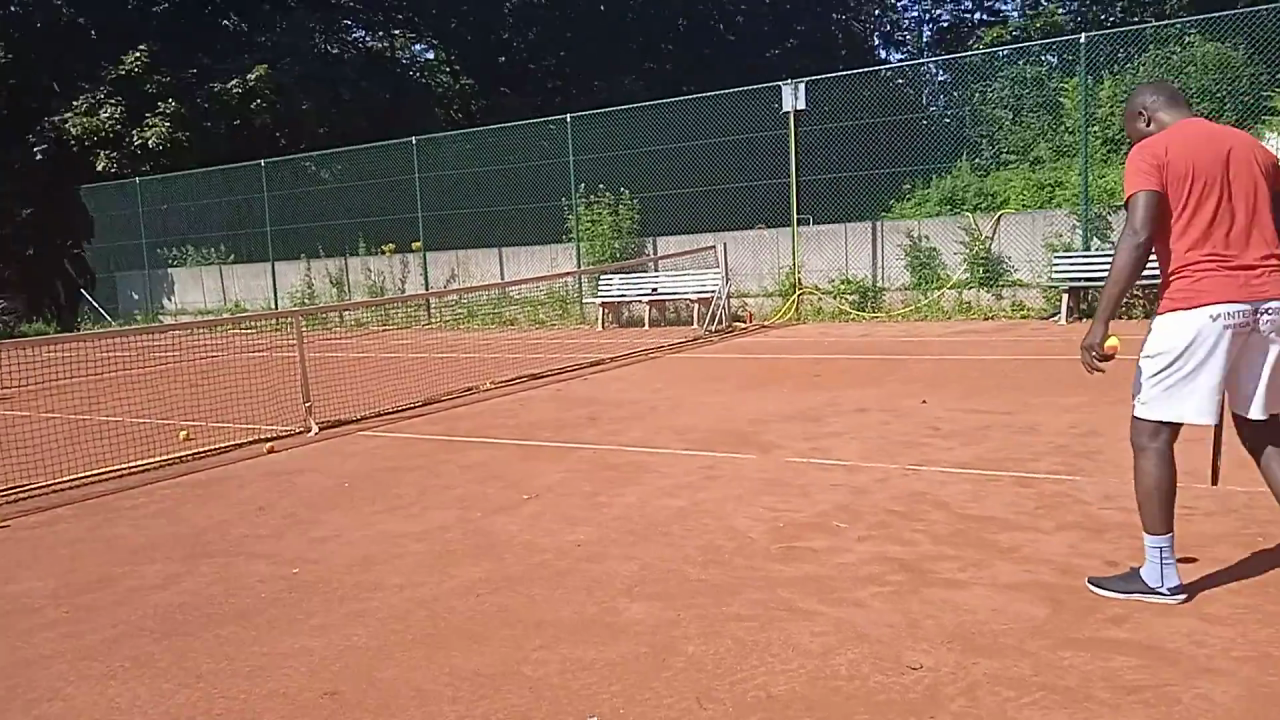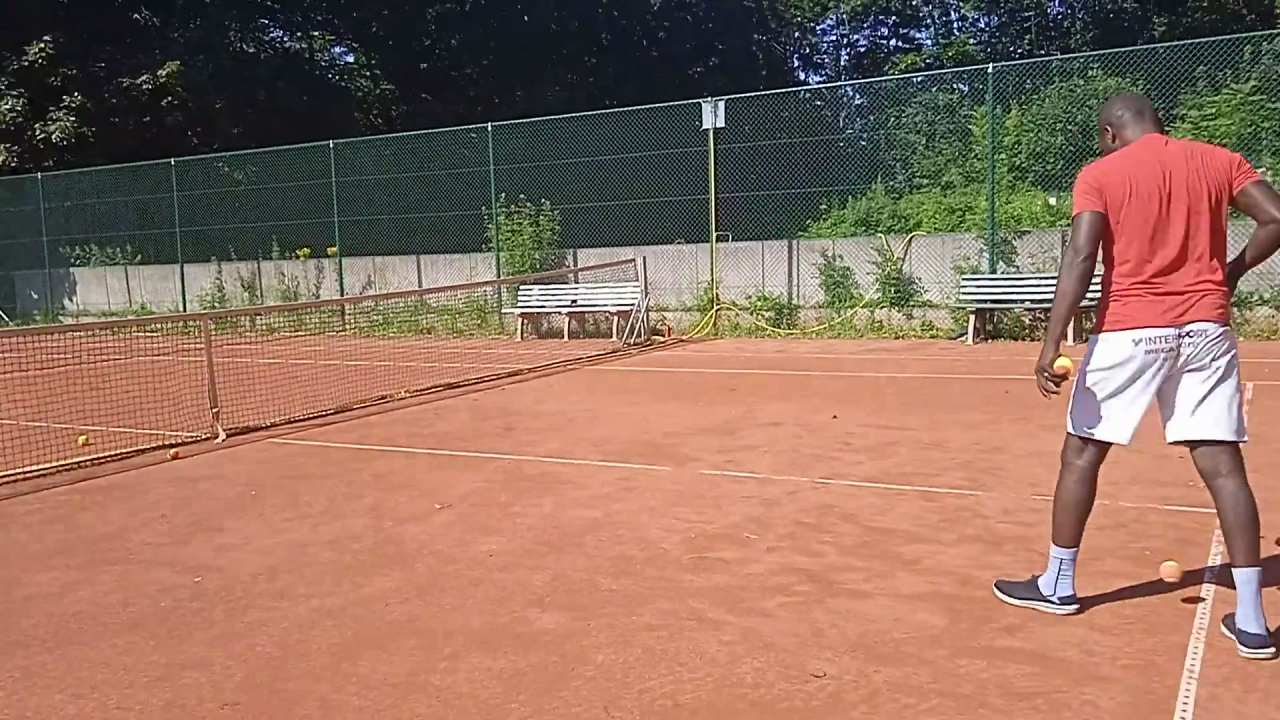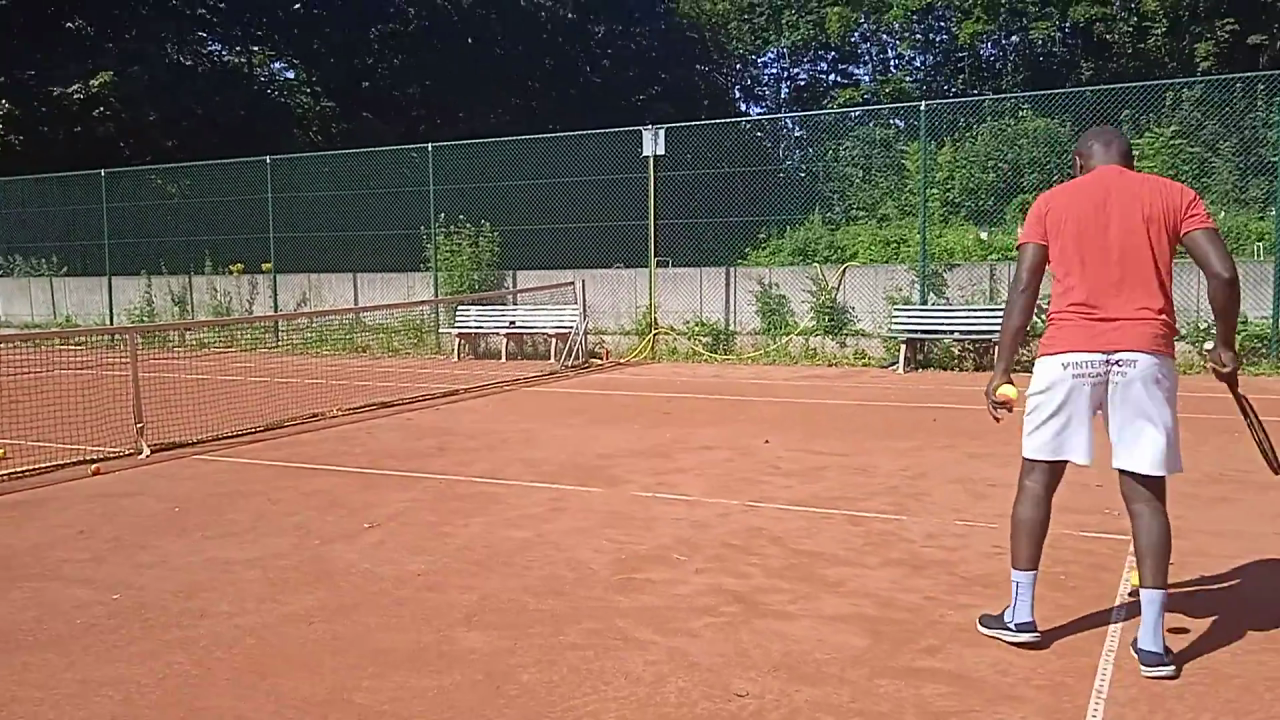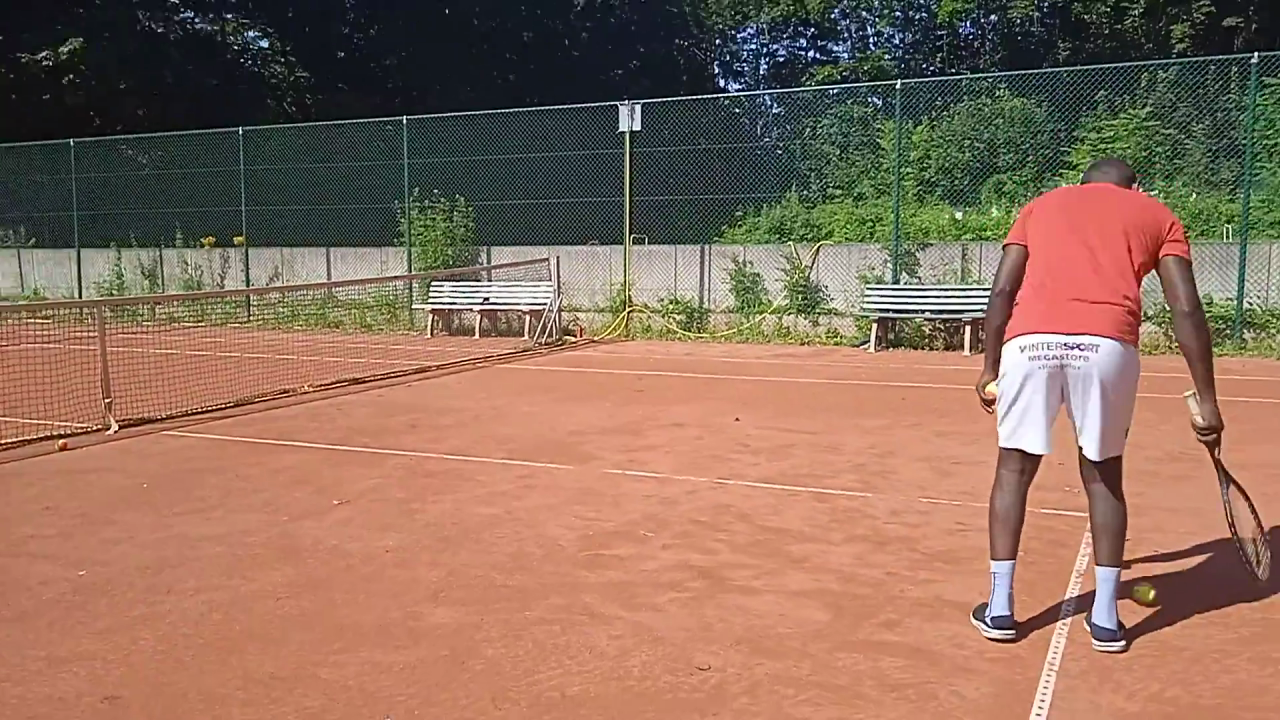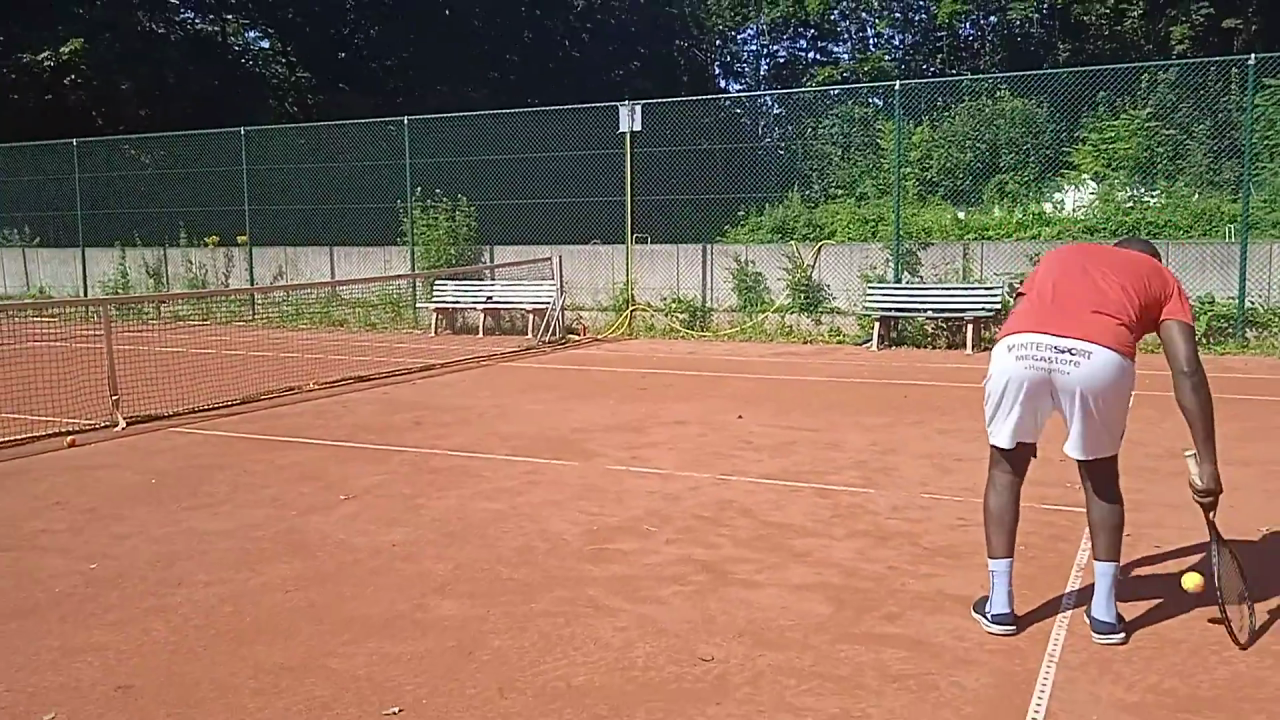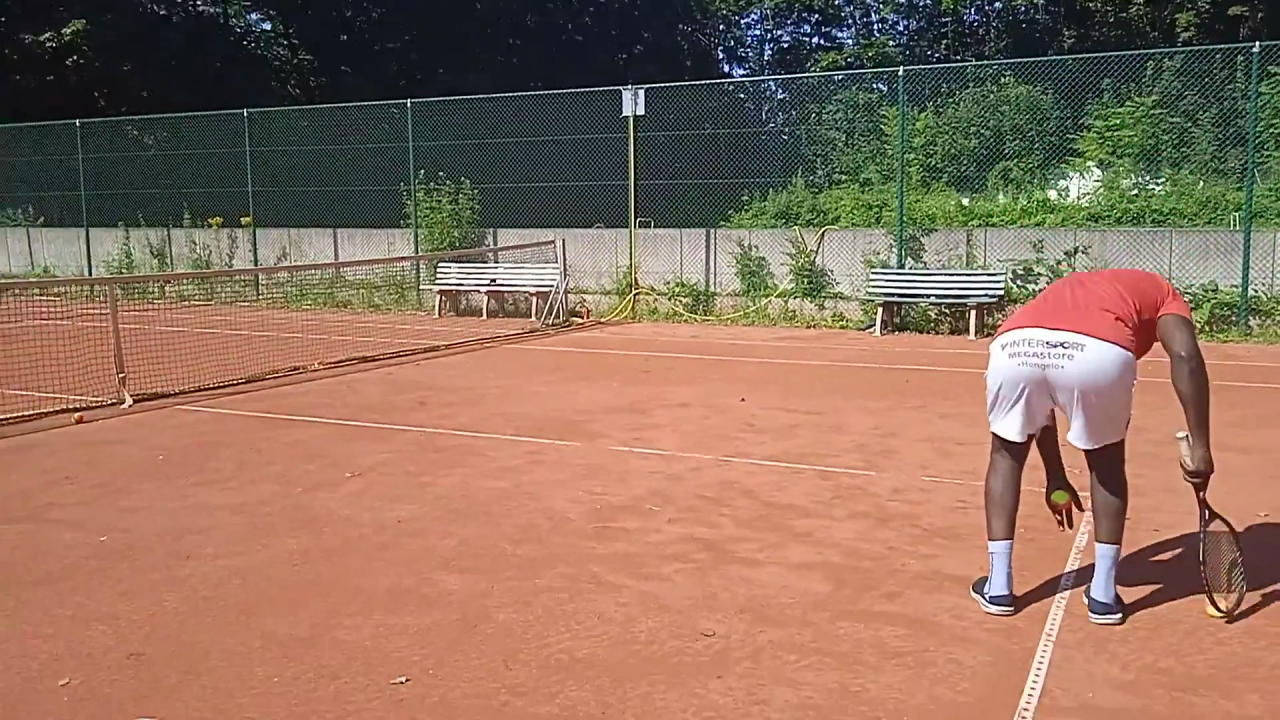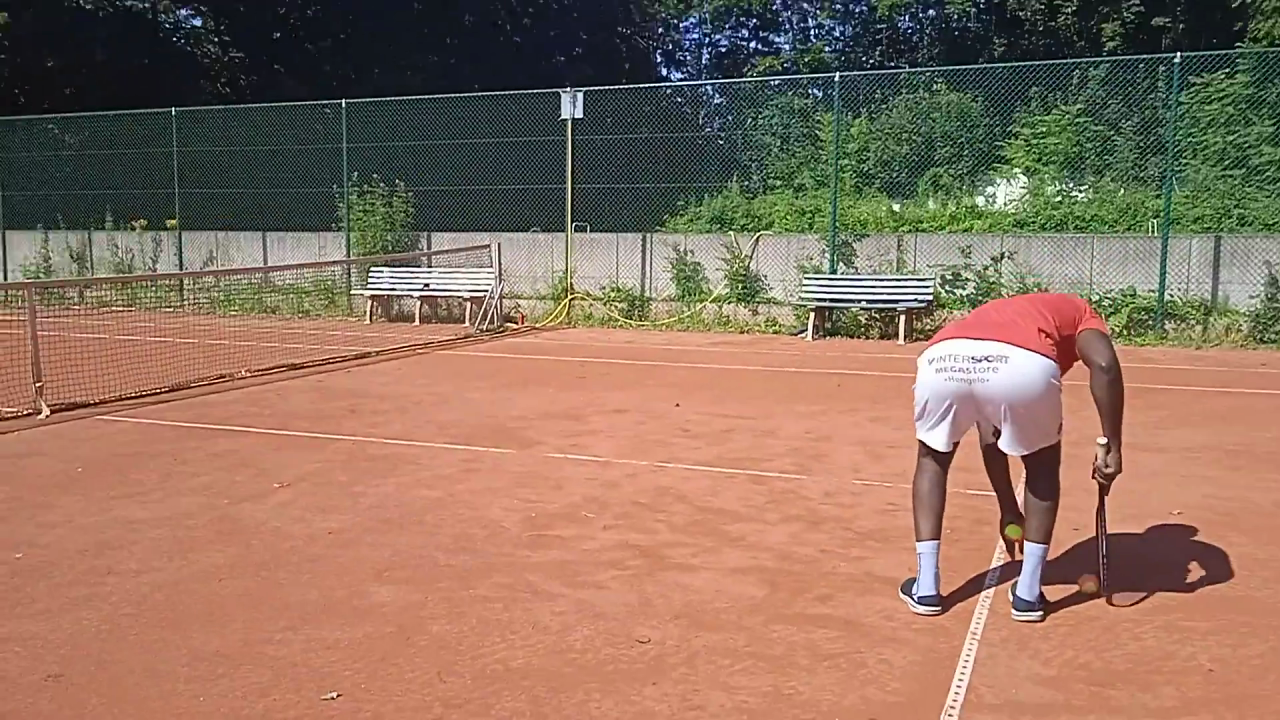
dt=0.2s
person 1, frame 1
left shoulder: (1150, 153)
left elbow: (1137, 239)
left wrist: (1100, 321)
left hip: (1193, 310)
left knee: (1151, 435)
left ankle: (1160, 573)
person 1, frame 2
left shoulder: (1099, 175)
right shoulder: (1220, 161)
left elbow: (1080, 263)
left wrist: (1051, 341)
right wrist: (1231, 272)
left hip: (1129, 331)
right hip: (1207, 329)
left knee: (1081, 452)
right knee: (1222, 465)
left ankle: (1057, 583)
person 1, frame 3
left shoulder: (1051, 201)
right shoulder: (1175, 195)
left elbow: (1023, 290)
right elbow: (1224, 274)
left wrist: (1001, 370)
right wrist: (1225, 347)
left hip: (1067, 355)
right hip: (1144, 356)
left knee: (1036, 478)
right knee: (1145, 493)
left ankle: (1018, 614)
right ankle: (1152, 640)
person 1, frame 4
left shoulder: (1040, 204)
right shoulder: (1157, 214)
left elbow: (1002, 290)
right elbow: (1187, 310)
left wrist: (990, 366)
right wrist: (1208, 400)
left hip: (1031, 339)
right hip: (1107, 344)
left knee: (1013, 470)
right knee: (1102, 474)
left ankle: (998, 610)
right ankle: (1105, 616)
person 1, frame 5
left shoulder: (1057, 257)
right shoulder: (1163, 280)
right elbow: (1187, 370)
left wrist: (1019, 429)
right wrist: (1208, 464)
left hip: (1020, 345)
right hip: (1100, 355)
left knee: (1005, 468)
right knee: (1100, 474)
left ankle: (998, 604)
right ankle: (1104, 611)
person 1, frame 6
left shoulder: (1065, 286)
right shoulder: (1160, 292)
left elbow: (1043, 405)
right elbow: (1186, 354)
left wrist: (1055, 478)
right wrist: (1200, 444)
left hip: (1016, 343)
right hip: (1099, 351)
left knee: (1006, 453)
right knee: (1107, 459)
left ankle: (998, 584)
right ankle: (1103, 593)
person 1, frame 7
right shoulder: (1078, 311)
left elbow: (989, 439)
right elbow: (1104, 364)
left wrist: (1009, 509)
right wrist: (1111, 444)
left hip: (942, 359)
right hip: (1025, 365)
left knee: (932, 458)
right knee: (1043, 461)
left ankle: (925, 585)
right ankle: (1028, 591)
